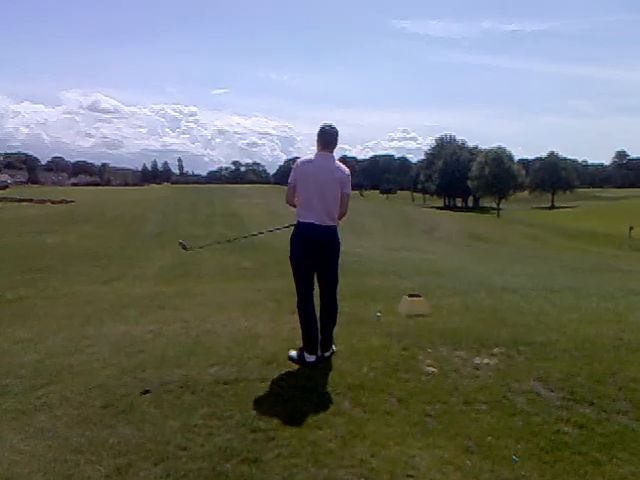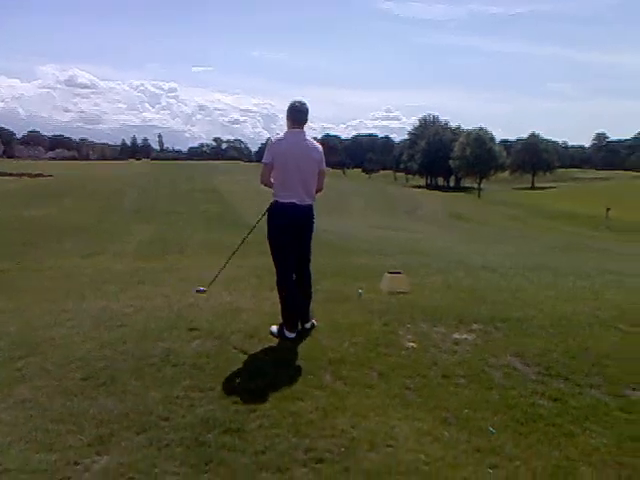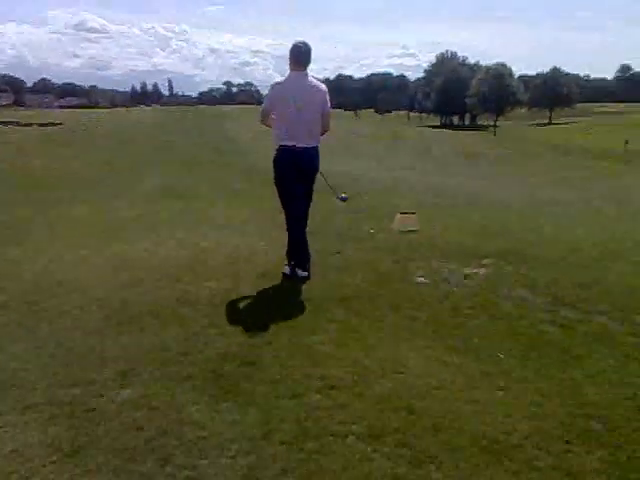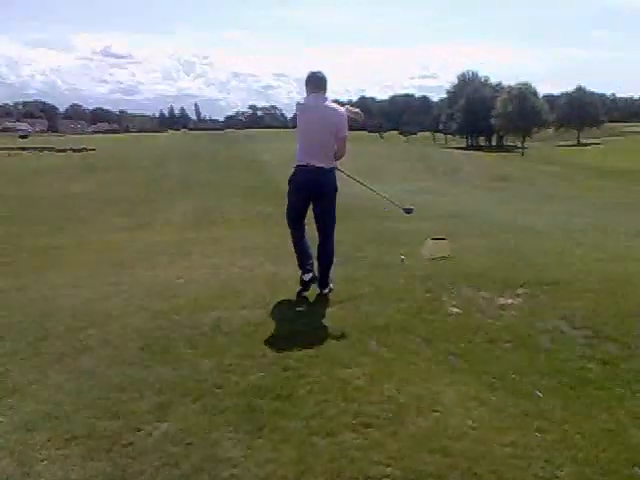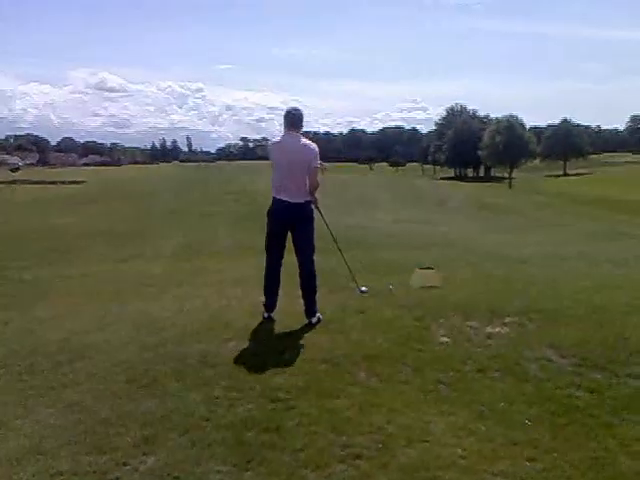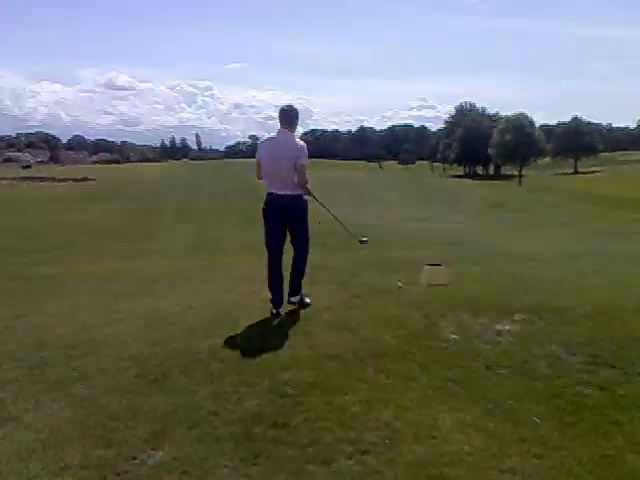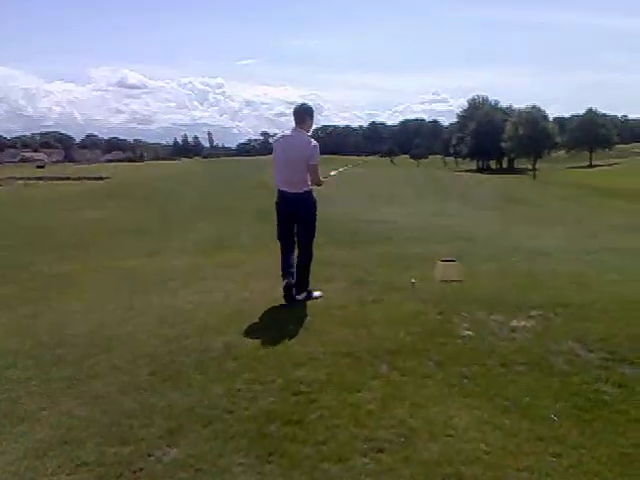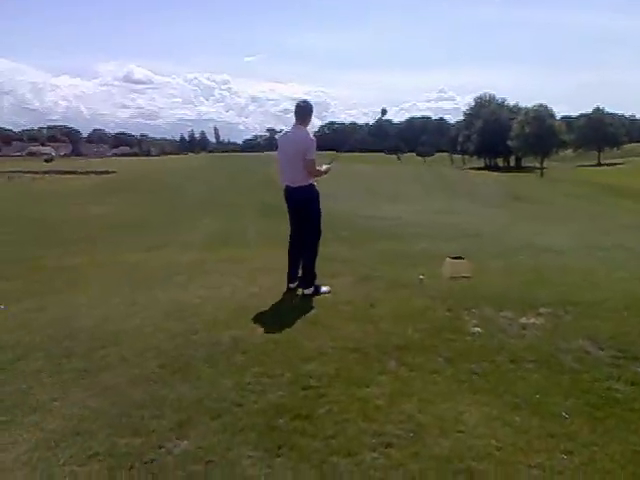
dt=0.4s
person 1, frame 1
left shoulder: (301, 164)
right shoulder: (343, 172)
left elbow: (290, 199)
right elbow: (343, 210)
left hip: (304, 232)
right hip: (329, 234)
left knee: (305, 292)
right knee: (329, 292)
left ankle: (309, 351)
right ankle: (326, 346)
person 1, frame 2
left shoulder: (275, 143)
right shoulder: (316, 148)
left elbow: (265, 179)
right elbow: (320, 186)
left hip: (281, 211)
right hip: (306, 212)
left knee: (284, 270)
right knee: (303, 267)
left ankle: (290, 326)
right ankle: (305, 320)
person 1, frame 3
left shoulder: (277, 88)
right shoulder: (320, 89)
left elbow: (264, 119)
right elbow: (326, 127)
left hip: (286, 155)
right hip: (311, 154)
left knee: (292, 210)
right knee: (302, 209)
left ankle: (301, 266)
right ankle: (295, 257)
person 1, frame 4
left shoulder: (301, 108)
right shoulder: (339, 113)
right elbow: (341, 152)
left hip: (302, 174)
right hip: (326, 176)
left knee: (296, 225)
right knee: (326, 231)
left ankle: (307, 270)
right ankle: (324, 282)
person 1, frame 5
left shoulder: (273, 146)
right shoulder: (311, 148)
right elbow: (314, 183)
right wrist: (312, 195)
left hip: (278, 207)
right hip: (302, 209)
left knee: (273, 260)
right knee: (306, 261)
left ankle: (269, 308)
right ankle: (311, 313)
person 1, frame 6
left shoulder: (264, 144)
right shoulder: (299, 145)
left elbow: (260, 175)
right elbow: (302, 179)
right wrist: (305, 188)
left hip: (272, 202)
right hip: (294, 202)
left knee: (274, 254)
right knee: (301, 248)
left ankle: (276, 303)
right ankle: (295, 294)
person 1, frame 7
left shoulder: (278, 141)
right shoulder: (311, 144)
left elbow: (280, 169)
right elbow: (314, 178)
right wrist: (319, 181)
left hip: (283, 198)
right hip: (303, 199)
left knee: (286, 243)
right knee: (305, 246)
left ankle: (288, 279)
right ankle: (301, 290)
person 1, frame 8
left shoulder: (283, 137)
right shoulder: (308, 138)
right elbow: (311, 171)
right wrist: (324, 170)
left hip: (290, 191)
right hip: (306, 192)
left knee: (296, 236)
right knee: (311, 239)
left ankle: (293, 280)
right ankle: (308, 285)
